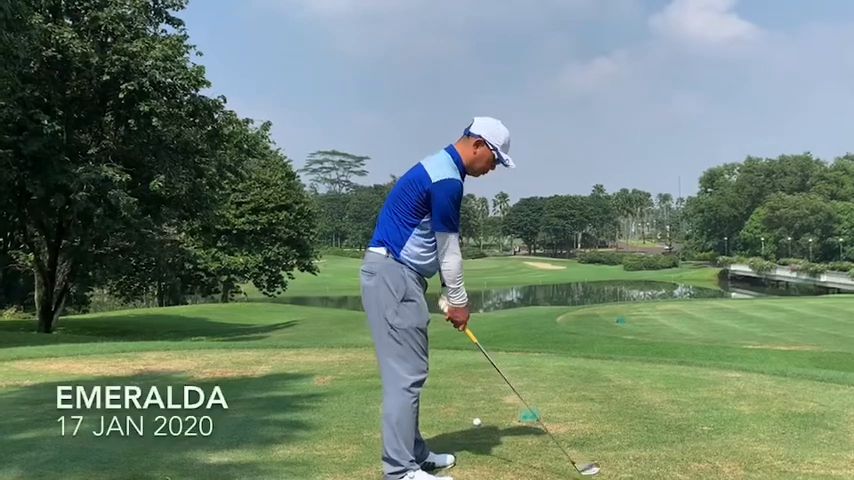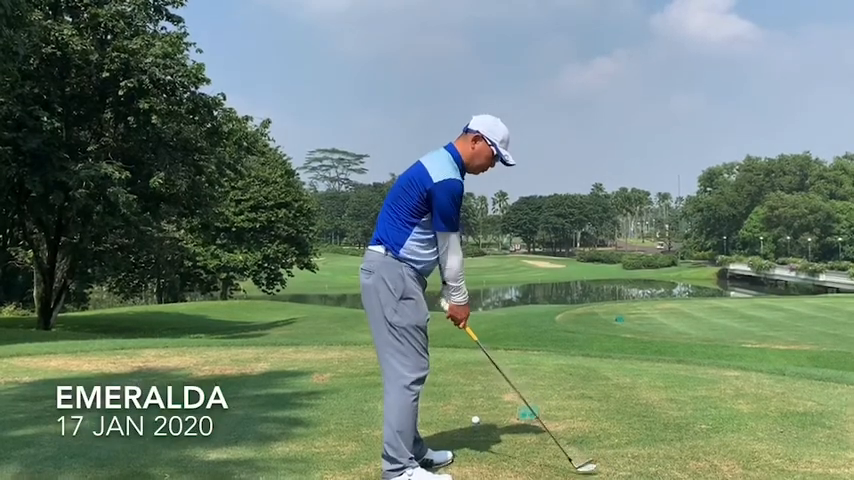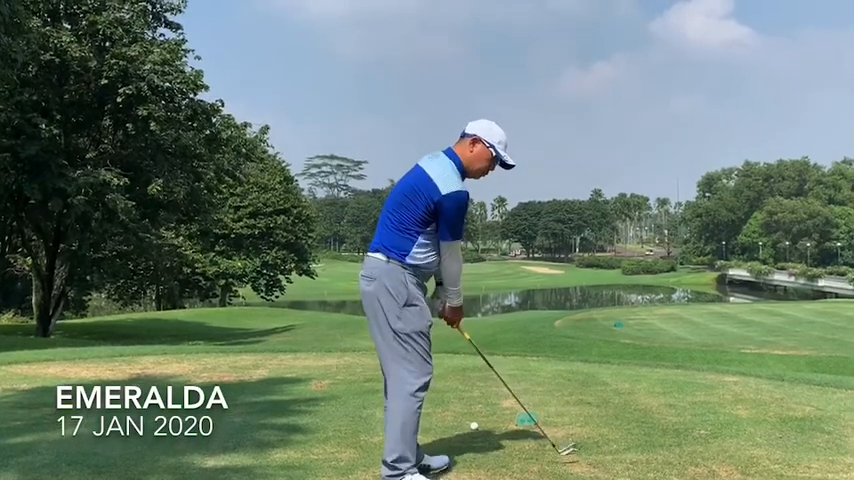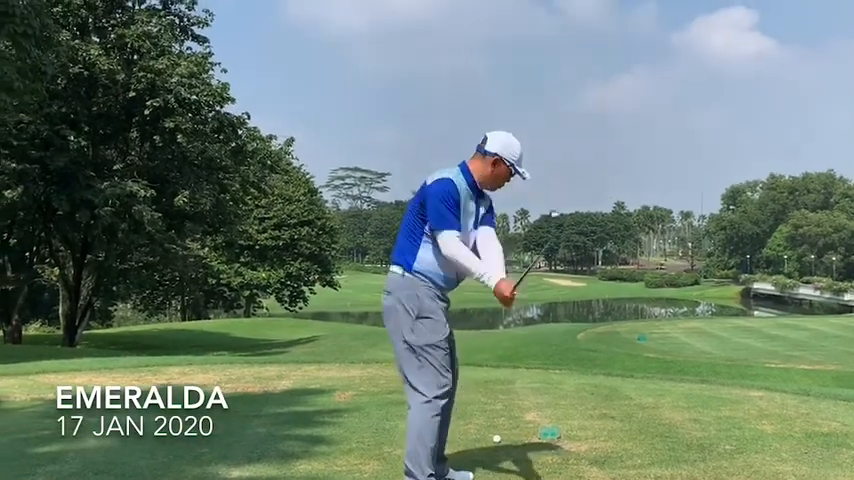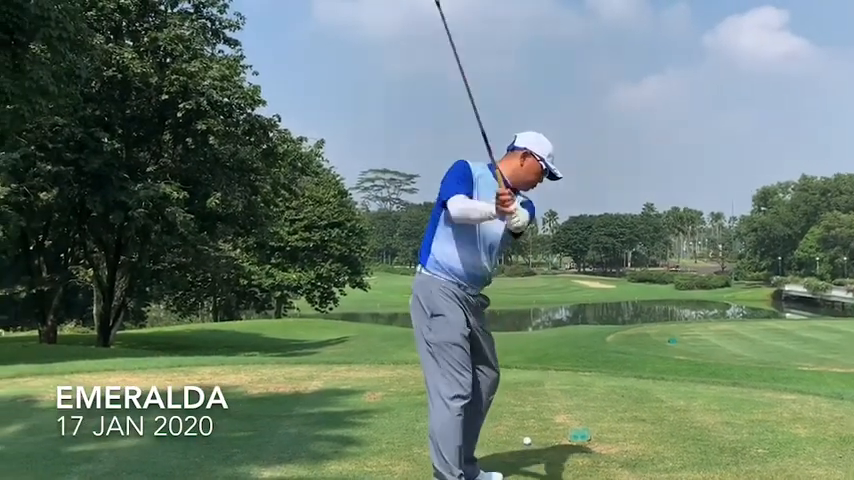
dt=1s
person 1, frame 1
left shoulder: (442, 168)
right shoulder: (447, 180)
left elbow: (444, 245)
right elbow: (448, 248)
left wrist: (451, 294)
right wrist: (459, 301)
left hip: (398, 273)
right hip: (392, 274)
left knee: (409, 369)
right knee: (405, 371)
person 1, frame 2
left shoulder: (439, 164)
right shoulder: (447, 180)
left elbow: (444, 244)
right elbow: (449, 247)
left wrist: (450, 292)
right wrist: (459, 298)
left hip: (396, 271)
right hip: (392, 273)
left knee: (407, 366)
right knee: (407, 369)
left ankle: (411, 450)
person 1, frame 3
left shoulder: (433, 164)
right shoulder: (452, 190)
right elbow: (451, 252)
left wrist: (441, 287)
right wrist: (453, 300)
left hip: (386, 276)
right hip: (394, 280)
left knee: (402, 374)
right knee: (411, 376)
person 1, frame 4
left shoulder: (482, 202)
right shoulder: (445, 185)
left elbow: (488, 245)
right elbow: (451, 248)
left wrist: (500, 278)
right wrist: (492, 281)
left hip: (430, 295)
right hip: (413, 293)
left knee: (443, 382)
right knee: (430, 387)
person 1, frame 5
left shoulder: (523, 202)
right shoulder: (465, 171)
left elbow: (518, 224)
right elbow: (458, 209)
left wrist: (509, 210)
right wrist: (495, 211)
left hip: (470, 296)
right hip: (438, 291)
left knee: (484, 381)
right knee: (452, 389)
